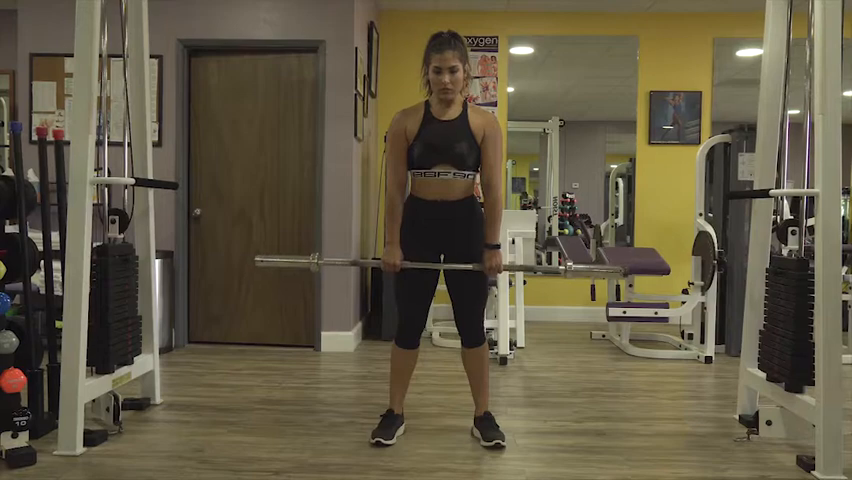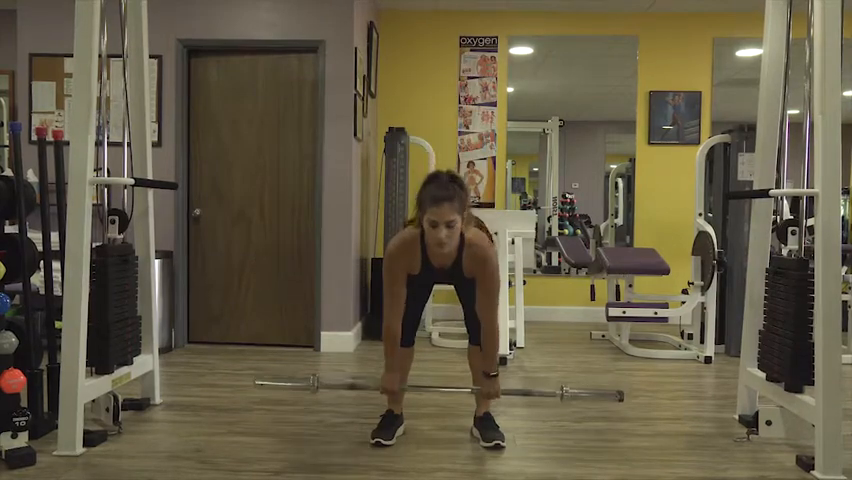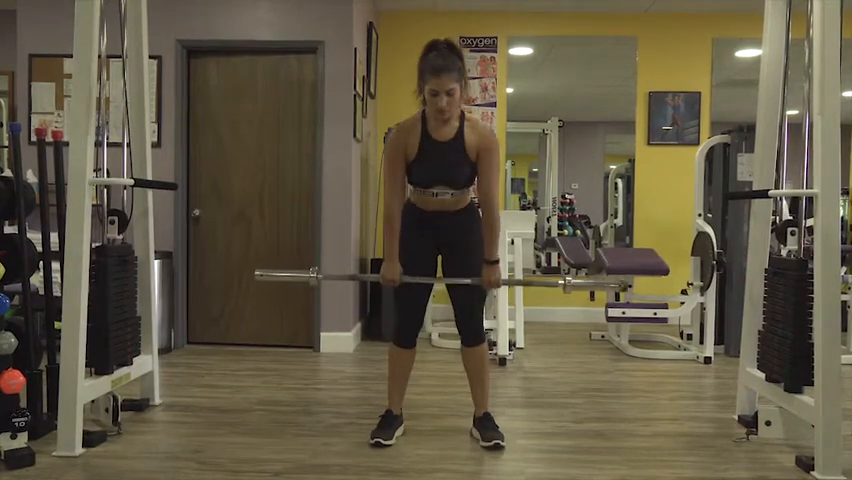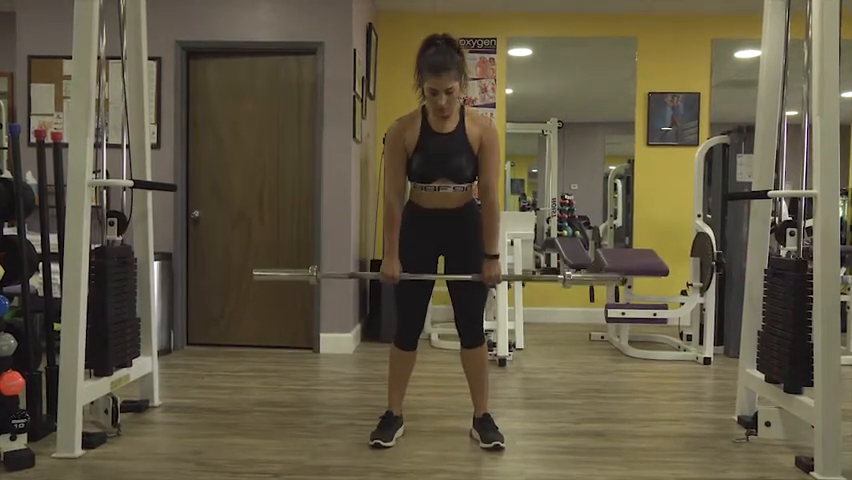
dt=1s
person 1, frame 1
left shoulder: (484, 122)
right shoulder: (405, 120)
left elbow: (493, 188)
right elbow: (394, 187)
left wrist: (493, 245)
right wrist: (392, 242)
left hip: (466, 223)
right hip: (418, 224)
left knee: (472, 326)
right knee: (409, 325)
left ankle: (482, 415)
right ankle: (394, 413)
person 1, frame 2
left shoulder: (481, 251)
right shoulder: (400, 248)
left elbow: (489, 322)
right elbow: (392, 319)
left wrist: (490, 373)
right wrist: (391, 369)
left knee: (478, 328)
right knee: (405, 328)
left ankle: (483, 416)
right ankle: (393, 414)
person 1, frame 3
left shoulder: (481, 136)
right shoulder: (403, 135)
left elbow: (489, 202)
right elbow: (392, 201)
left wrist: (491, 260)
right wrist: (390, 258)
left hip: (463, 229)
right hip: (416, 229)
left knee: (472, 326)
right knee: (406, 325)
left ankle: (482, 416)
right ankle: (393, 414)
person 1, frame 4
left shoulder: (481, 129)
right shoulder: (403, 129)
left elbow: (490, 196)
right elbow: (392, 196)
left wrist: (491, 255)
right wrist: (390, 254)
left hip: (465, 227)
right hip: (417, 228)
left knee: (471, 328)
right knee: (407, 326)
left ankle: (482, 417)
right ankle: (393, 415)
